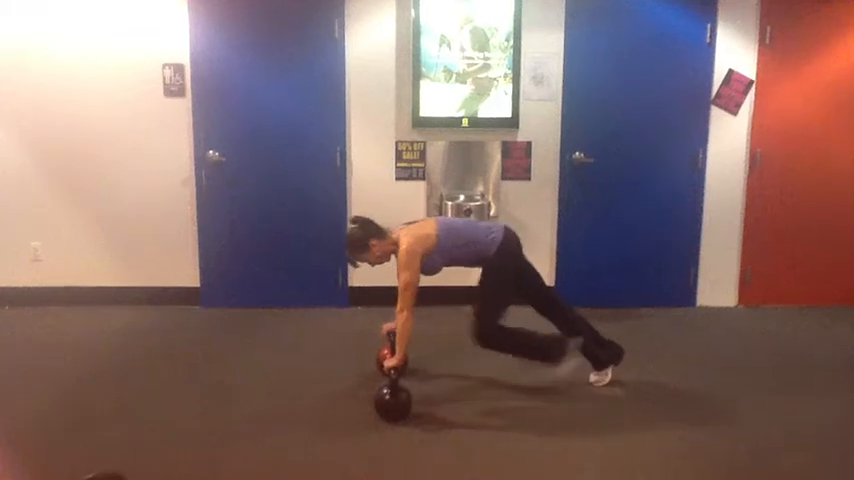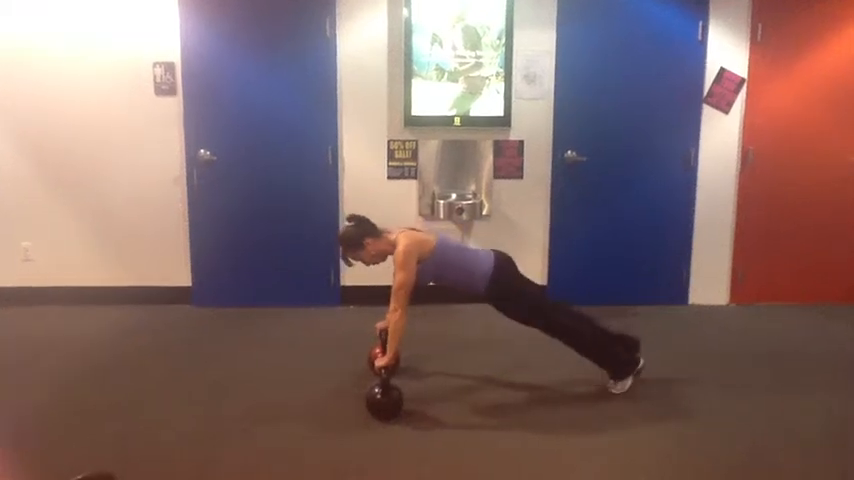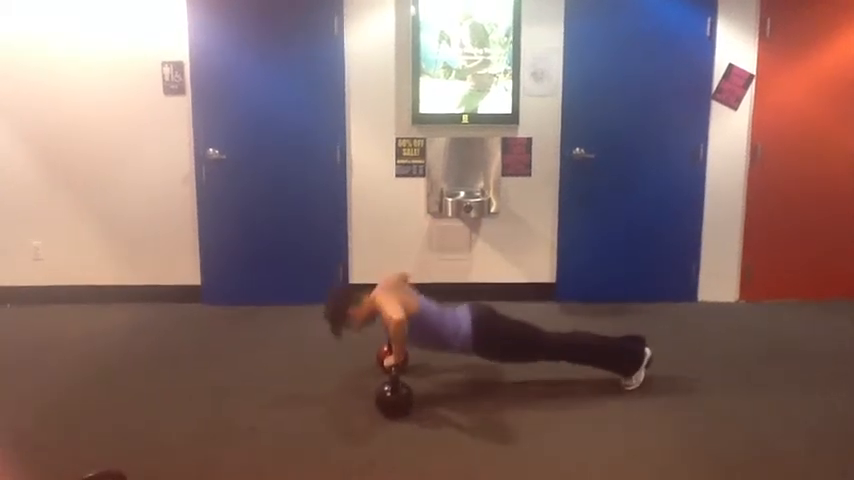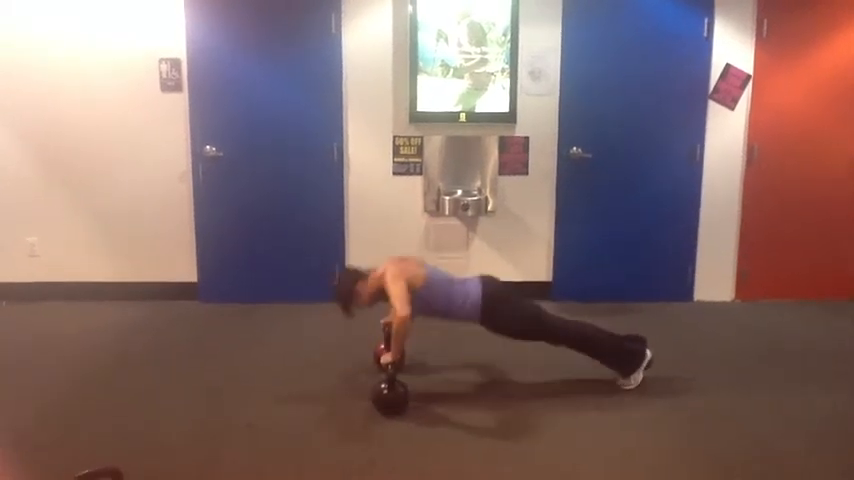
dt=0.7s
person 1, frame 1
left shoulder: (408, 246)
right shoulder: (400, 238)
left elbow: (406, 306)
right elbow: (405, 294)
left wrist: (398, 357)
right wrist: (397, 323)
left hip: (499, 250)
right hip: (502, 244)
left knee: (486, 331)
right knee: (549, 305)
left ankle: (558, 350)
right ankle: (605, 356)
person 1, frame 2
left shoulder: (404, 249)
right shoulder: (399, 240)
left elbow: (399, 308)
right elbow: (399, 297)
left wrist: (389, 356)
right wrist: (388, 322)
left hip: (494, 278)
right hip: (493, 269)
left knee: (551, 320)
right knee: (553, 313)
left ankle: (625, 365)
right ankle: (625, 347)
person 1, frame 3
left shoulder: (380, 297)
right shoulder: (387, 286)
left elbow: (397, 320)
right elbow: (404, 276)
left wrist: (397, 356)
left hip: (477, 333)
right hip: (473, 319)
left knee: (549, 347)
right knee: (549, 343)
left ankle: (632, 358)
right ankle: (629, 348)
person 1, frame 4
left shoulder: (389, 276)
right shoulder: (391, 267)
left elbow: (404, 316)
left wrist: (394, 354)
right wrist: (394, 318)
left hip: (487, 305)
right hip: (484, 293)
left knee: (555, 331)
right knee: (555, 328)
left ankle: (633, 358)
right ankle: (630, 348)
